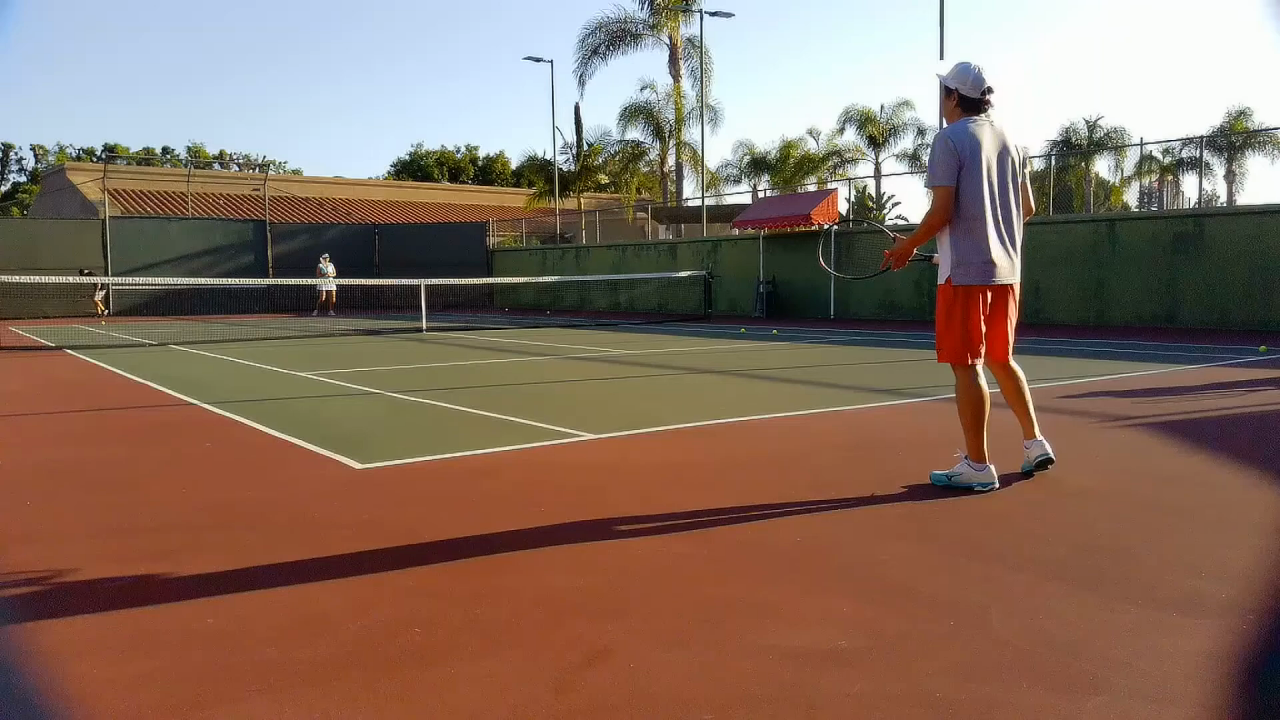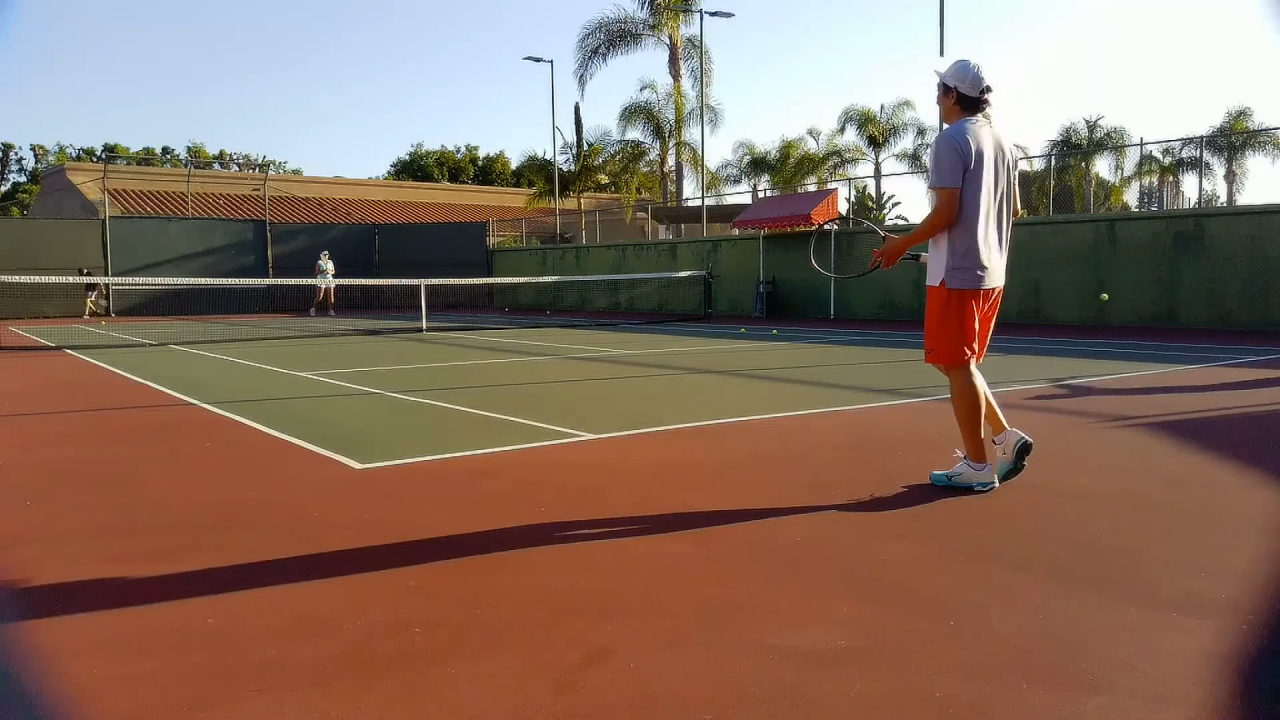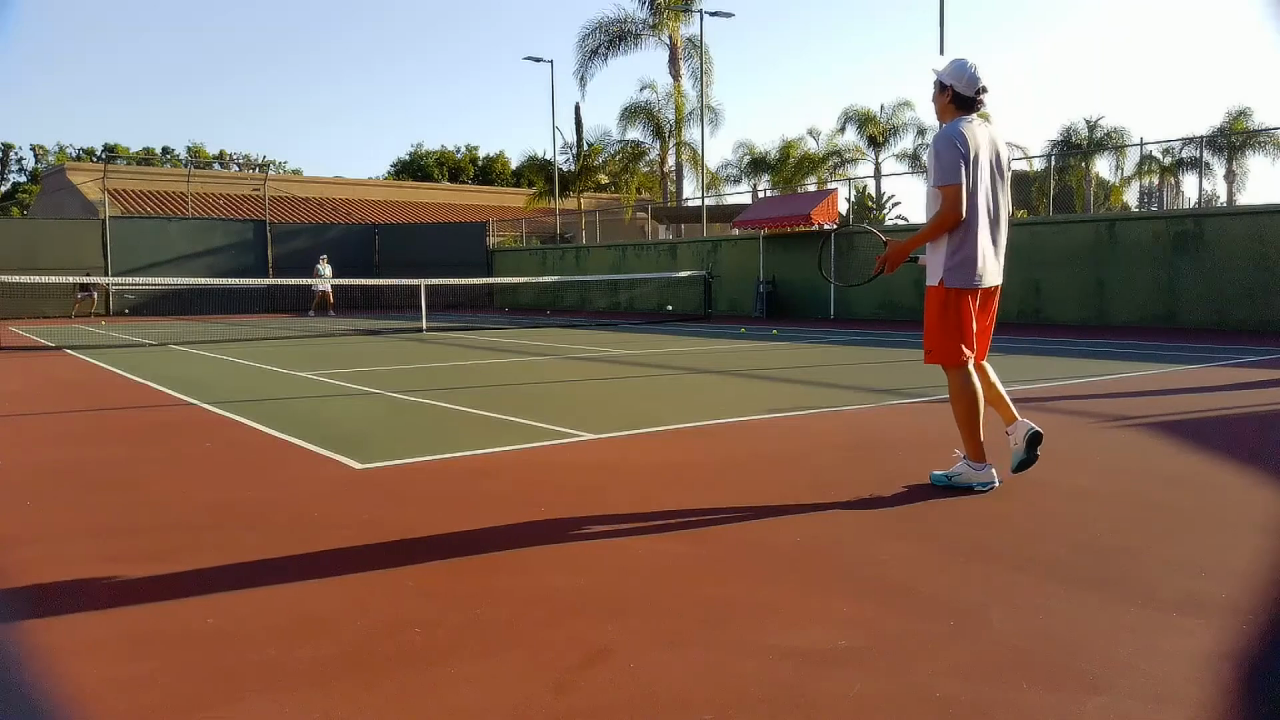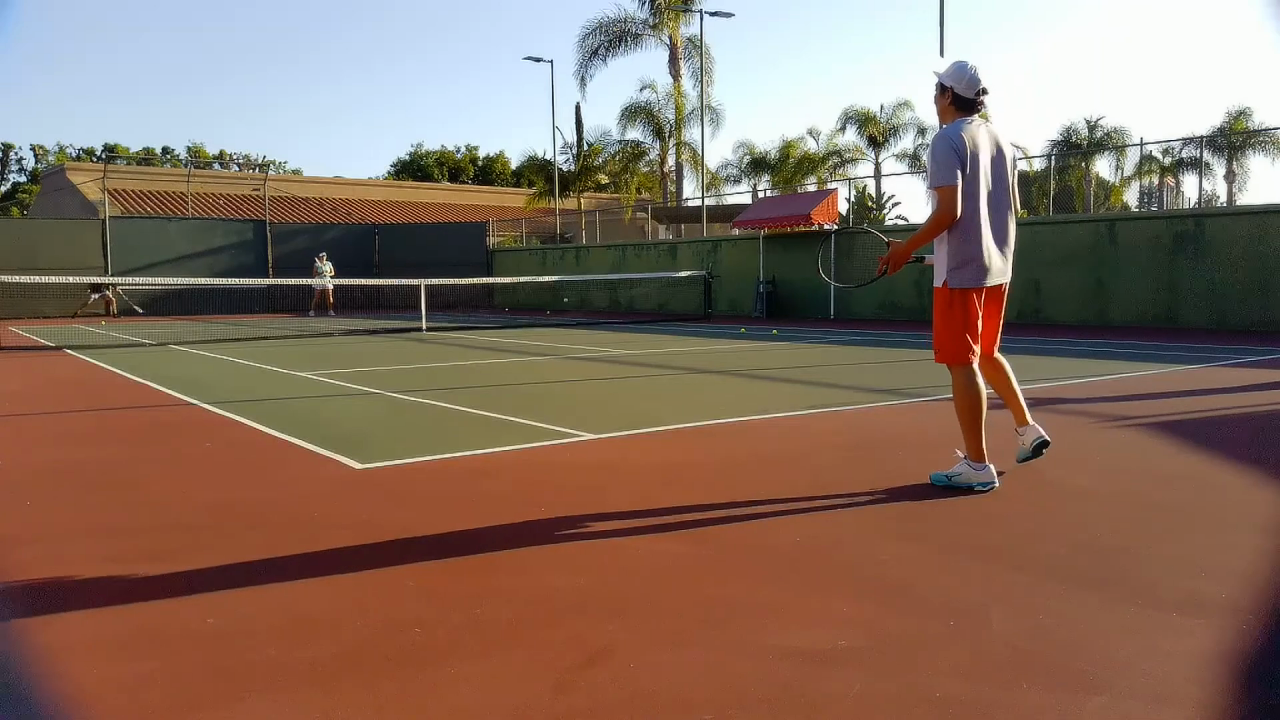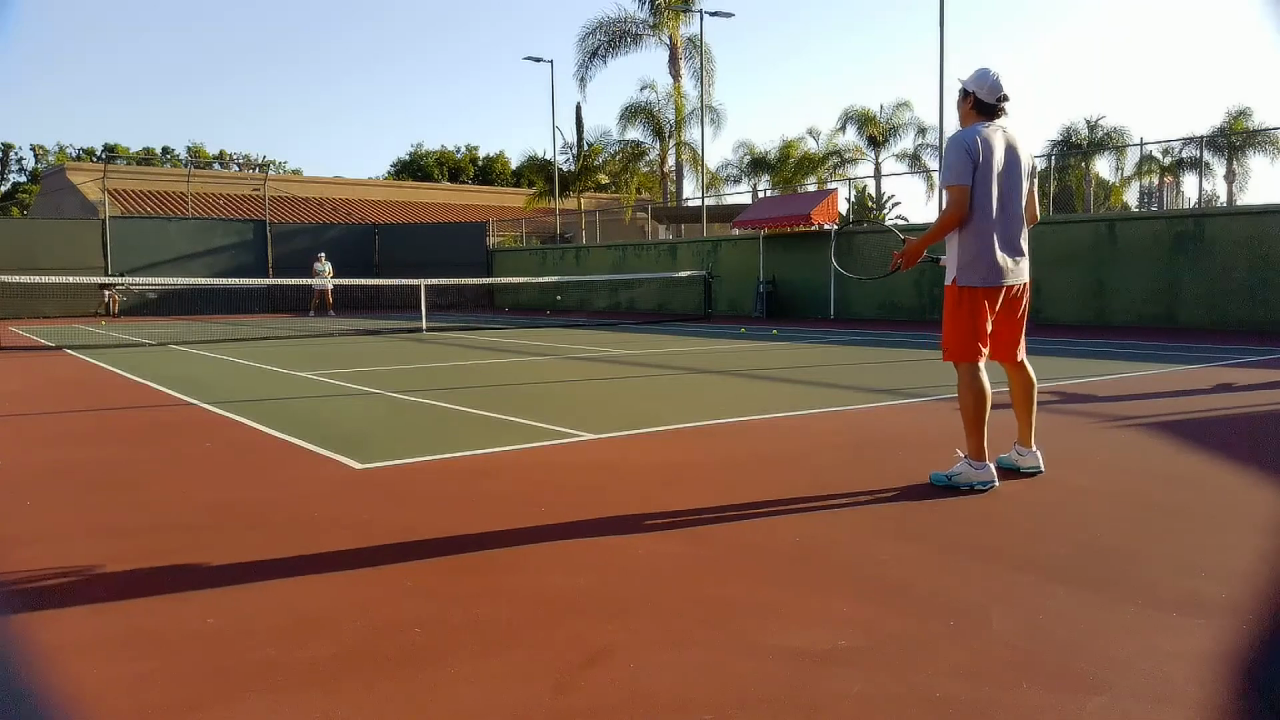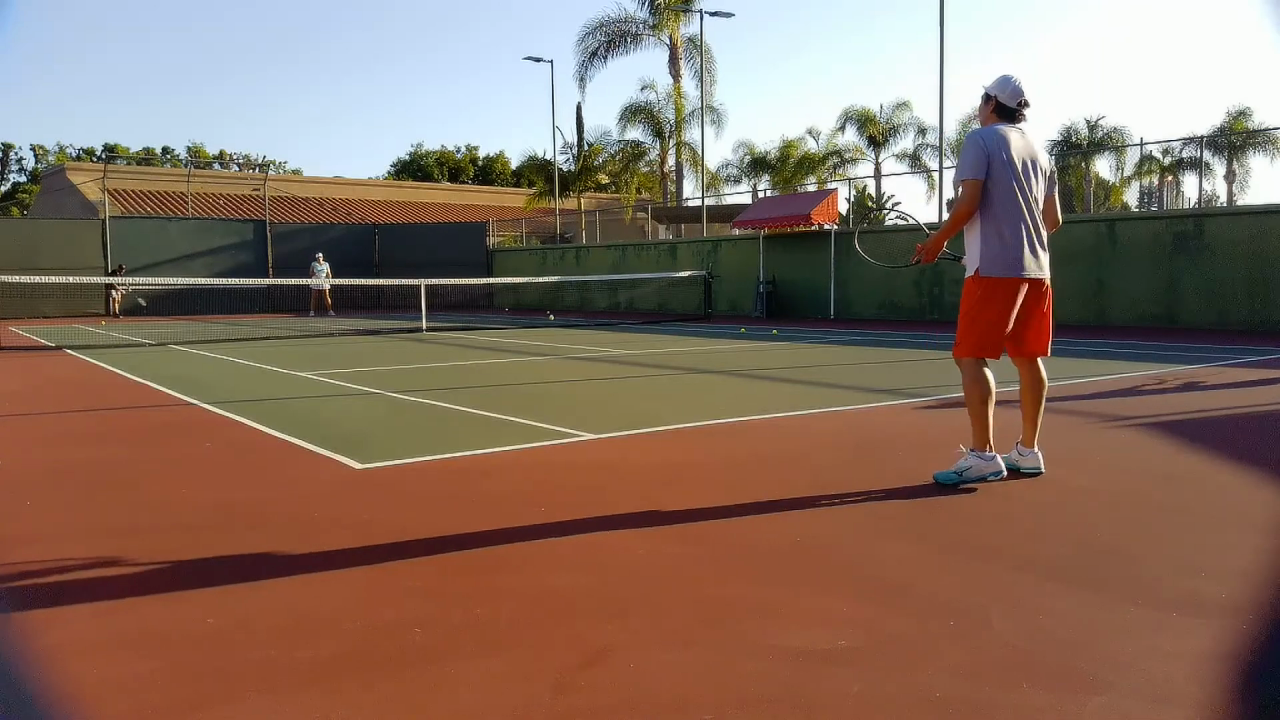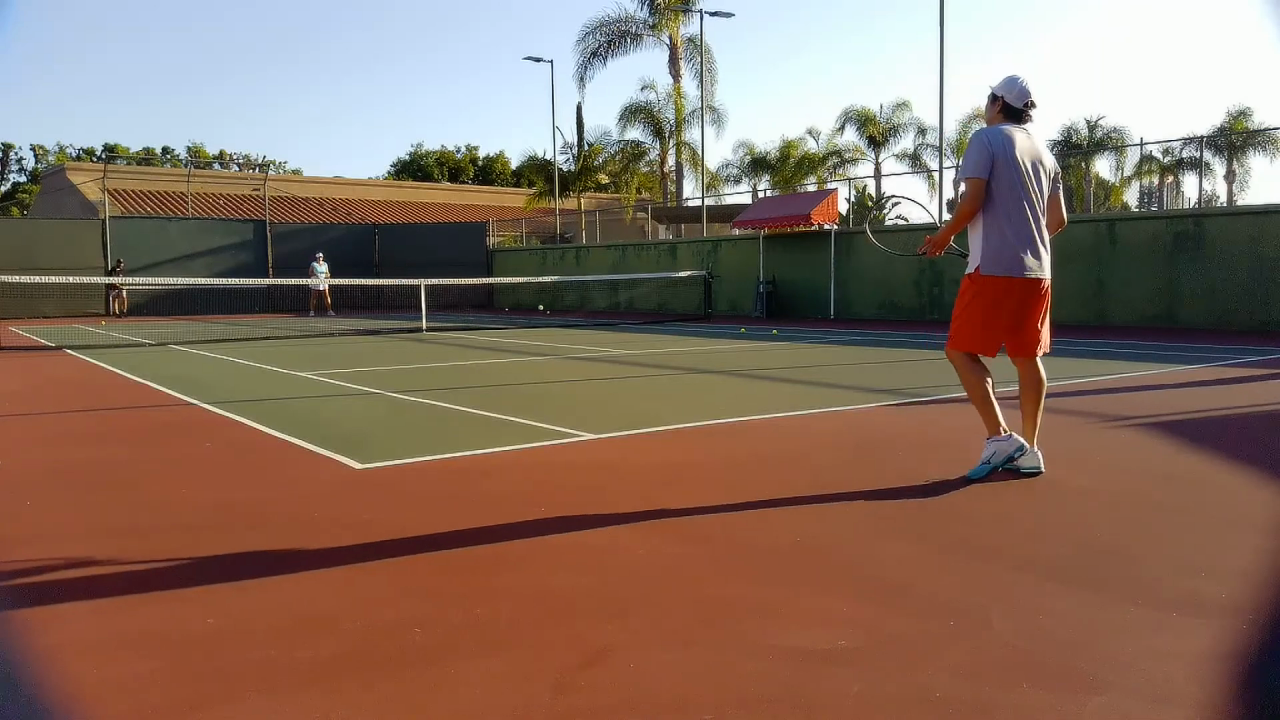
dt=0.3s
person 1, frame 1
left shoulder: (950, 138)
right shoulder: (1010, 142)
left elbow: (942, 210)
right elbow: (1028, 208)
left wrist: (909, 245)
left hip: (965, 271)
right hip: (1006, 269)
left knee: (967, 365)
right knee: (999, 360)
left ankle: (978, 466)
right ankle: (1035, 443)
person 1, frame 2
left shoulder: (952, 138)
right shoulder: (1002, 142)
left elbow: (946, 212)
right elbow: (1013, 210)
left wrist: (902, 244)
left hip: (956, 272)
right hip: (991, 270)
left knee: (956, 365)
right knee: (963, 364)
left ankle: (978, 465)
right ankle: (1005, 438)
person 1, frame 3
left shoulder: (950, 137)
right shoulder: (995, 139)
left elbow: (952, 211)
left wrist: (905, 247)
left hip: (954, 272)
right hip: (989, 269)
left knee: (957, 366)
right knee: (973, 360)
left ankle: (977, 466)
right ankle: (1018, 428)
person 1, frame 4
left shoulder: (948, 139)
right shoulder: (1000, 141)
left elbow: (948, 211)
right elbow: (1014, 206)
left wrist: (906, 247)
left hip: (960, 270)
right hip: (998, 267)
left knee: (963, 364)
right knee: (986, 354)
left ankle: (977, 466)
right ankle: (1028, 429)
person 1, frame 5
left shoulder: (963, 141)
right shoulder: (1019, 148)
left elbow: (957, 210)
right elbow: (1032, 215)
left wrist: (919, 245)
left hip: (973, 272)
right hip: (1014, 270)
left knee: (969, 363)
right knee: (1014, 359)
left ankle: (977, 465)
right ankle: (1026, 450)
person 1, frame 6
left shoulder: (980, 139)
right shoulder: (1038, 151)
left elbow: (968, 203)
right elbow: (1053, 219)
left wrist: (938, 240)
left hip: (993, 267)
right hip: (1035, 267)
left knee: (971, 356)
right knee: (1028, 357)
left ankle: (983, 454)
right ankle: (1028, 450)
person 1, frame 7
left shoulder: (986, 138)
right shoulder: (1043, 152)
left elbow: (972, 201)
right elbow: (1058, 220)
left wrist: (943, 235)
left hip: (993, 266)
right hip: (1036, 268)
left knee: (962, 351)
right knee: (1027, 357)
left ankle: (1000, 437)
right ankle: (1029, 449)
